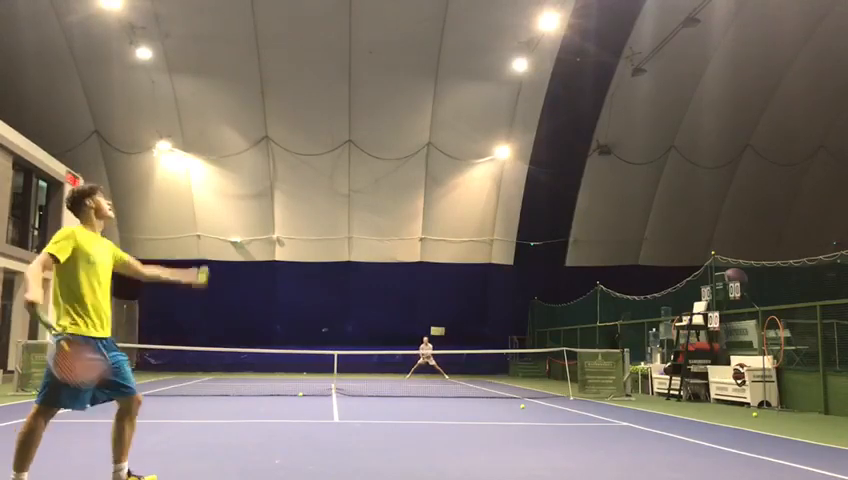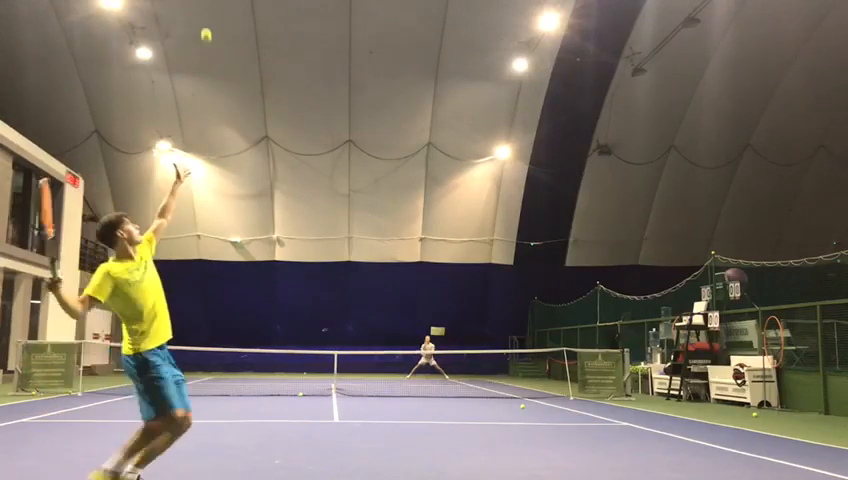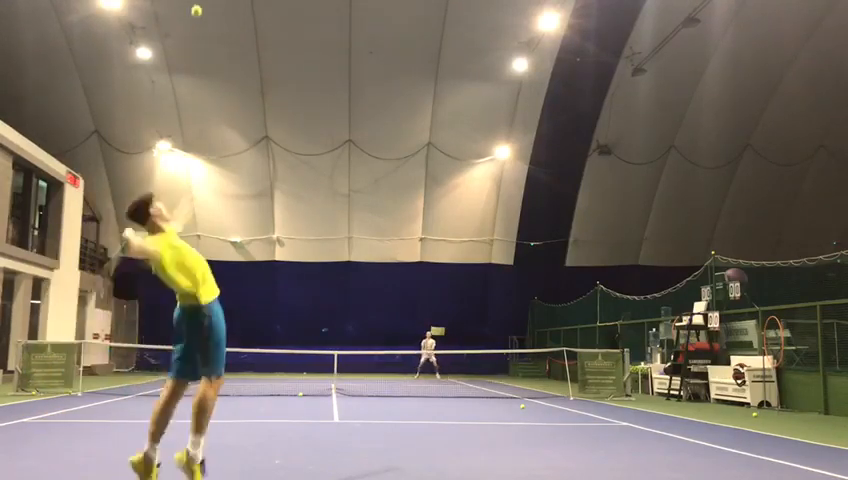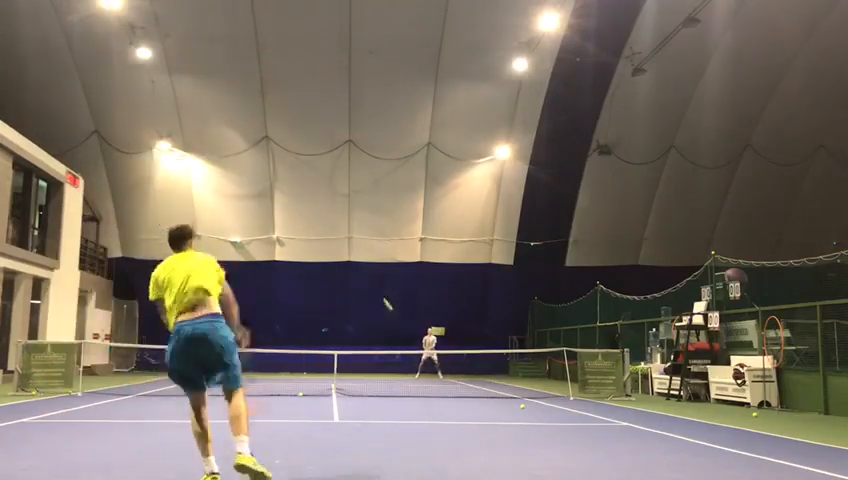
dt=0.4s
person 1, frame 1
left shoulder: (105, 246)
right shoulder: (70, 235)
left elbow: (141, 270)
right elbow: (37, 266)
left wrist: (181, 276)
right wrist: (33, 290)
left hip: (103, 339)
right hip: (76, 337)
left knee: (132, 401)
right knee: (45, 409)
person 1, frame 2
left shoulder: (143, 252)
right shoulder: (109, 272)
left elbow: (163, 218)
right elbow: (78, 311)
left wrist: (177, 184)
right wrist: (58, 292)
left hip: (160, 353)
right hip: (143, 356)
left knee: (181, 421)
right knee: (176, 416)
person 1, frame 3
left shoulder: (164, 236)
right shoulder: (157, 240)
left elbow: (174, 222)
right elbow: (143, 248)
left wrist: (177, 217)
left hip: (195, 308)
right hip: (202, 308)
left knee: (175, 384)
right knee: (212, 378)
left ankle: (149, 456)
right ankle: (193, 454)
person 1, frame 4
left shoulder: (159, 273)
right shoulder: (206, 260)
left elbow: (165, 316)
right elbow: (228, 299)
right wrist: (237, 330)
left hip: (182, 334)
right hip: (212, 325)
left knee: (197, 403)
right knee: (235, 393)
right ankle: (243, 454)
